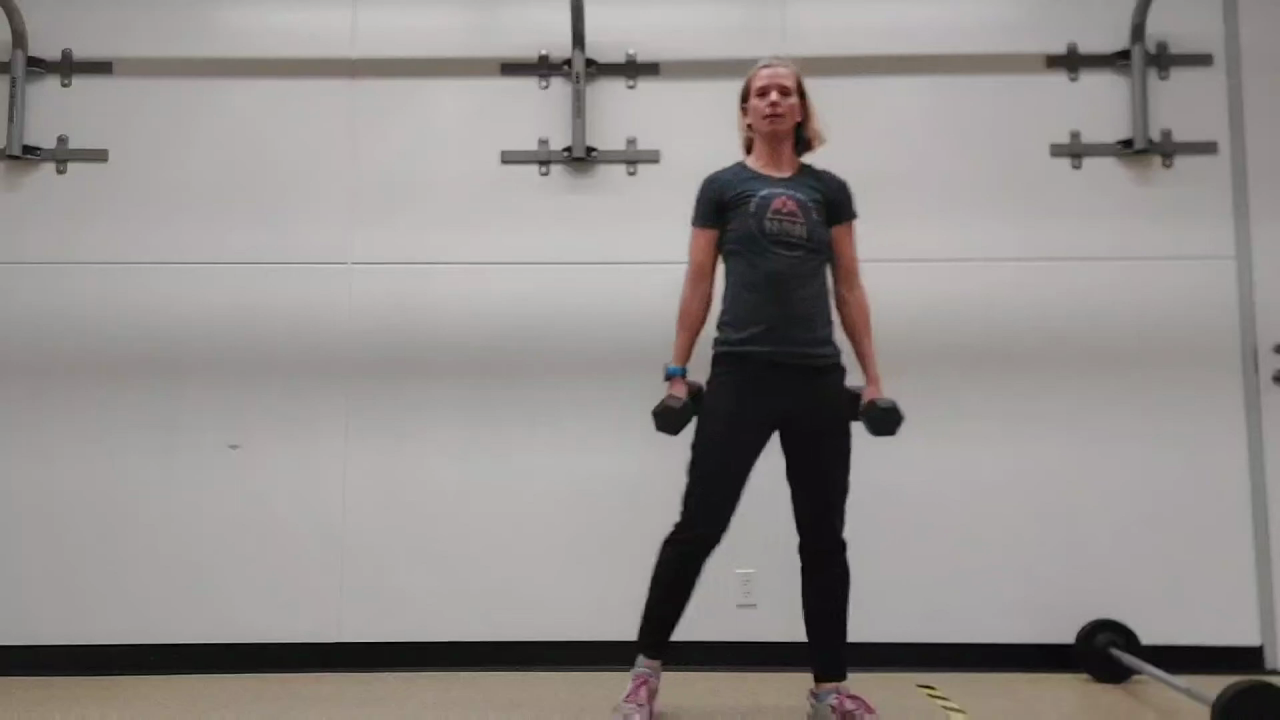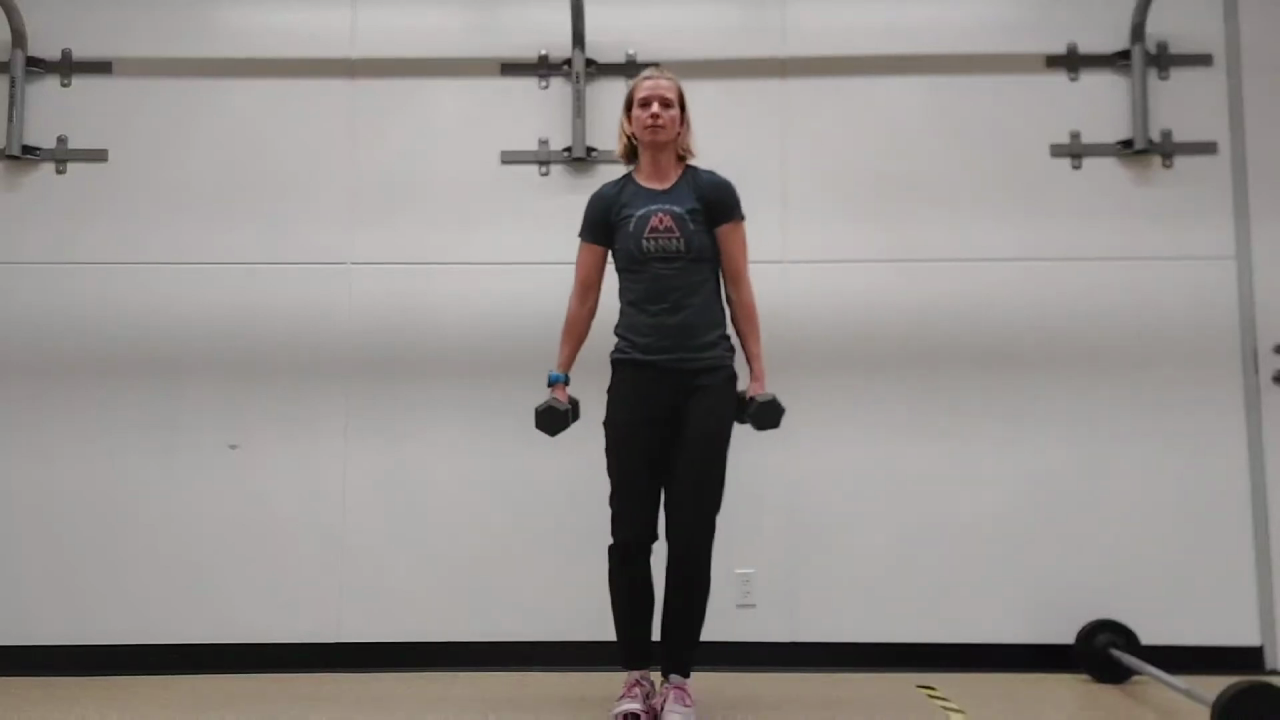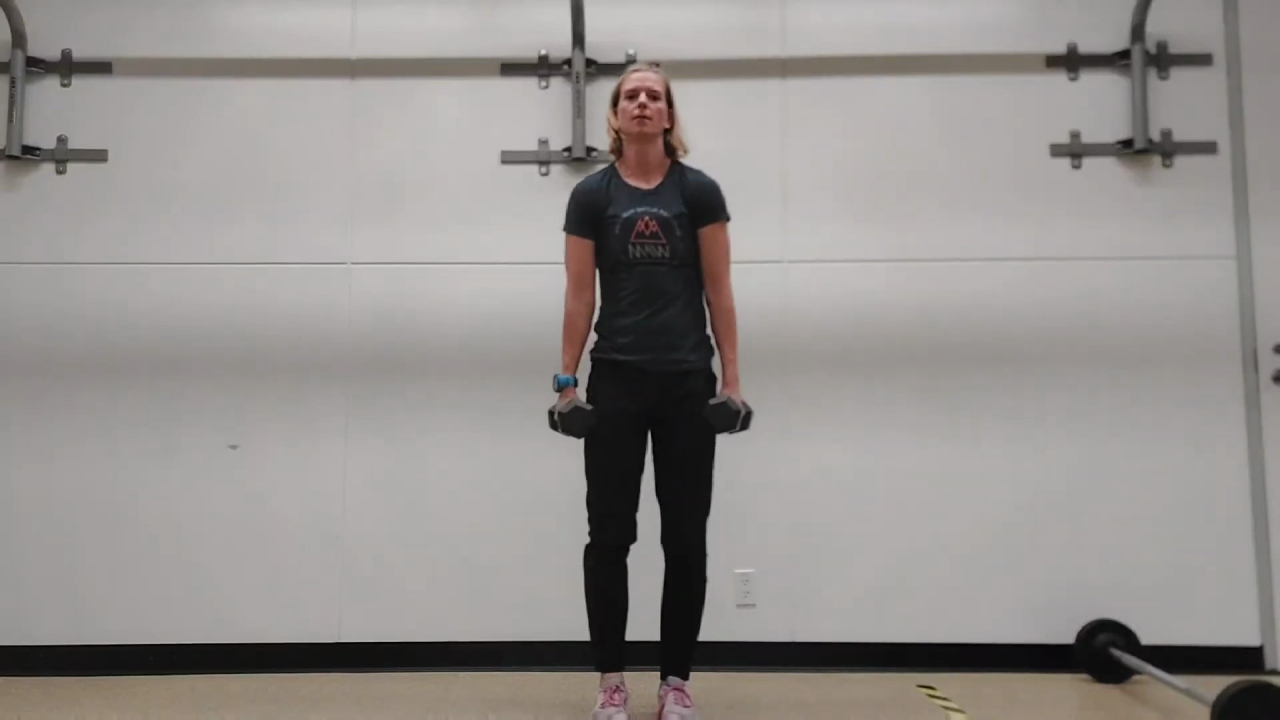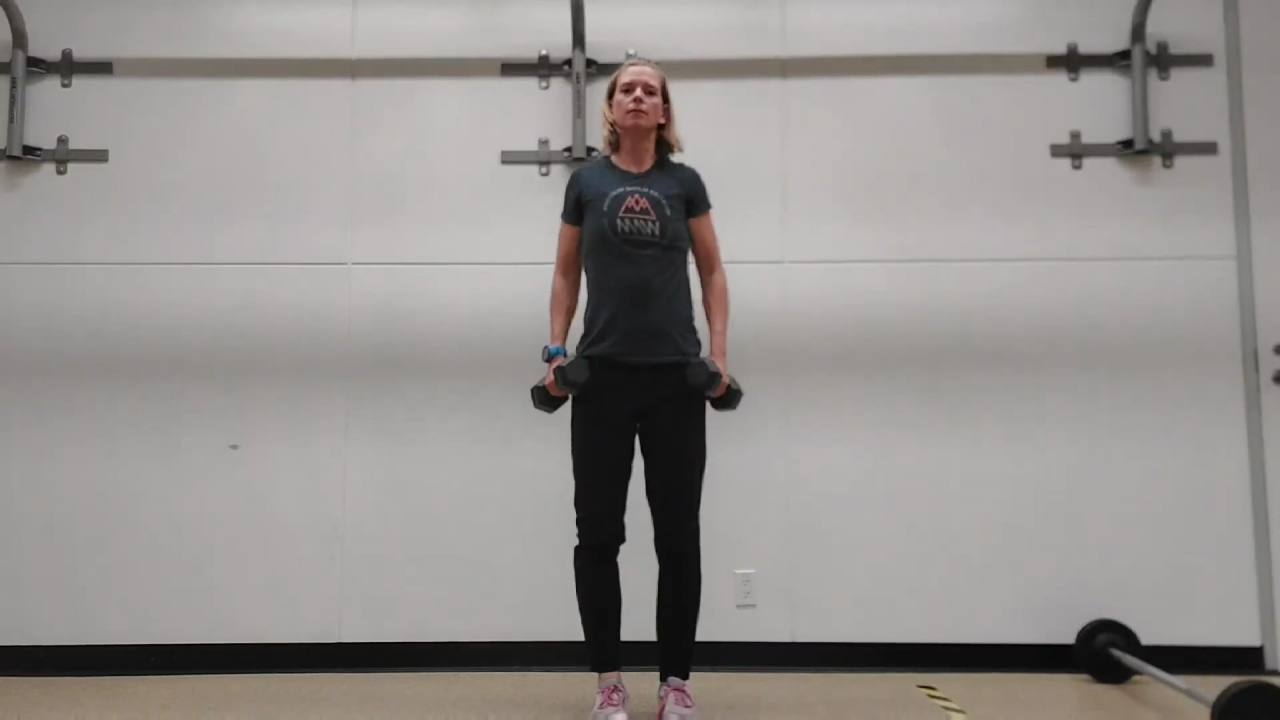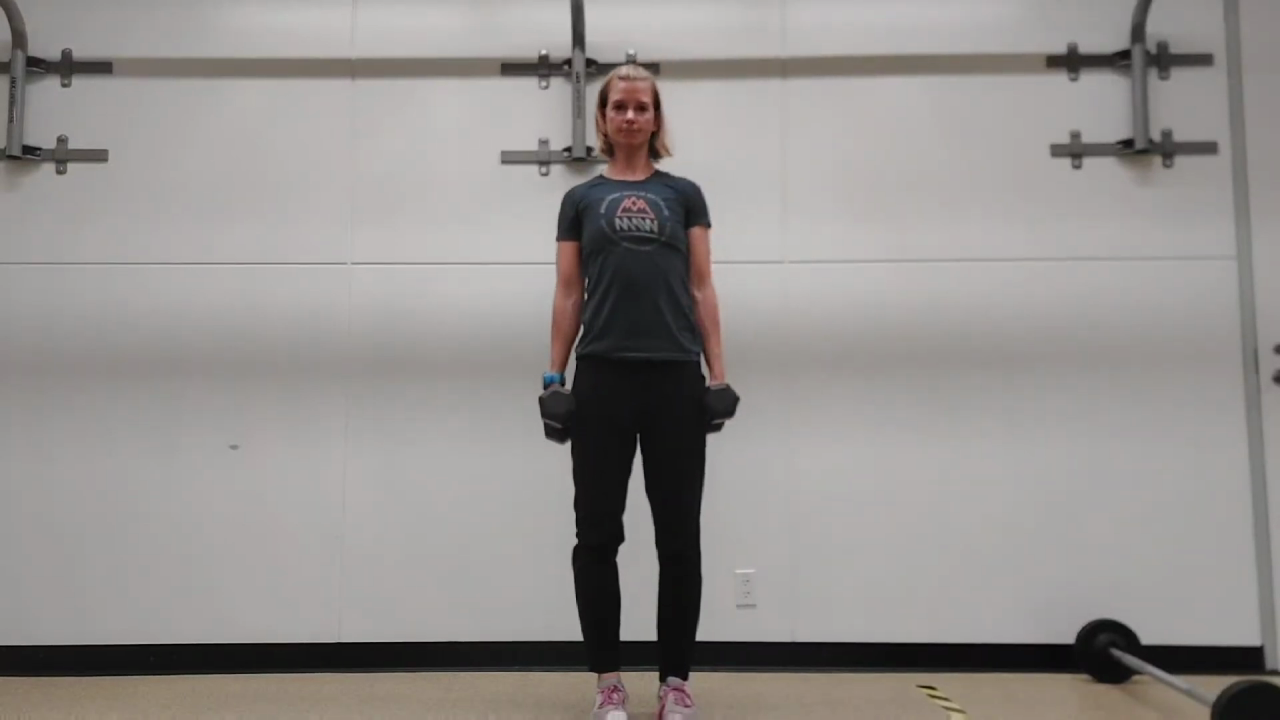
dt=0.7s
person 1, frame 1
left shoulder: (830, 189)
right shoulder: (722, 186)
left elbow: (849, 287)
right elbow: (698, 284)
left wrist: (872, 375)
right wrist: (677, 371)
left hip: (817, 376)
right hip: (742, 372)
left knee: (824, 535)
right knee: (699, 525)
person 1, frame 2
left shoulder: (713, 190)
right shoulder: (608, 200)
left elbow: (738, 286)
right elbow: (584, 296)
left wrist: (757, 372)
right wrist: (560, 377)
left hip: (706, 378)
right hip: (636, 378)
left knee: (692, 531)
right knee: (632, 531)
person 1, frame 3
left shoulder: (698, 190)
right shoulder: (591, 194)
left elbow: (718, 290)
right elbow: (579, 294)
left wrist: (732, 378)
right wrist: (566, 379)
left hip: (687, 380)
right hip: (616, 379)
left knee: (685, 535)
right knee: (610, 532)
person 1, frame 4
left shoulder: (685, 181)
right shoulder: (586, 181)
left elbow: (713, 274)
right elbow: (565, 275)
left wrist: (719, 352)
right wrist: (555, 350)
left hip: (674, 375)
right hip: (602, 375)
left knee: (678, 533)
right knee: (598, 530)
person 1, frame 5
left shoulder: (684, 193)
right shoulder: (581, 199)
left elbow: (702, 288)
right elbow: (568, 295)
left wrist: (718, 372)
right wrist: (553, 376)
left hip: (674, 376)
right hip: (602, 376)
left knee: (679, 534)
right knee: (597, 532)
